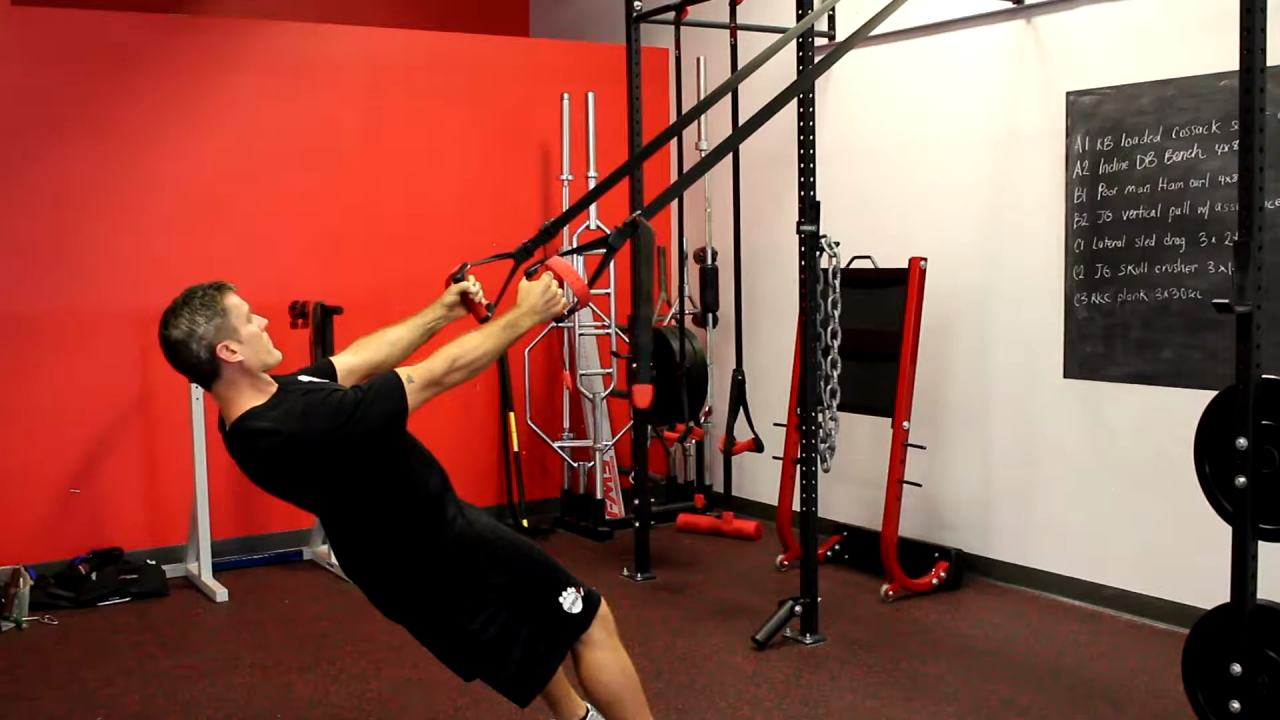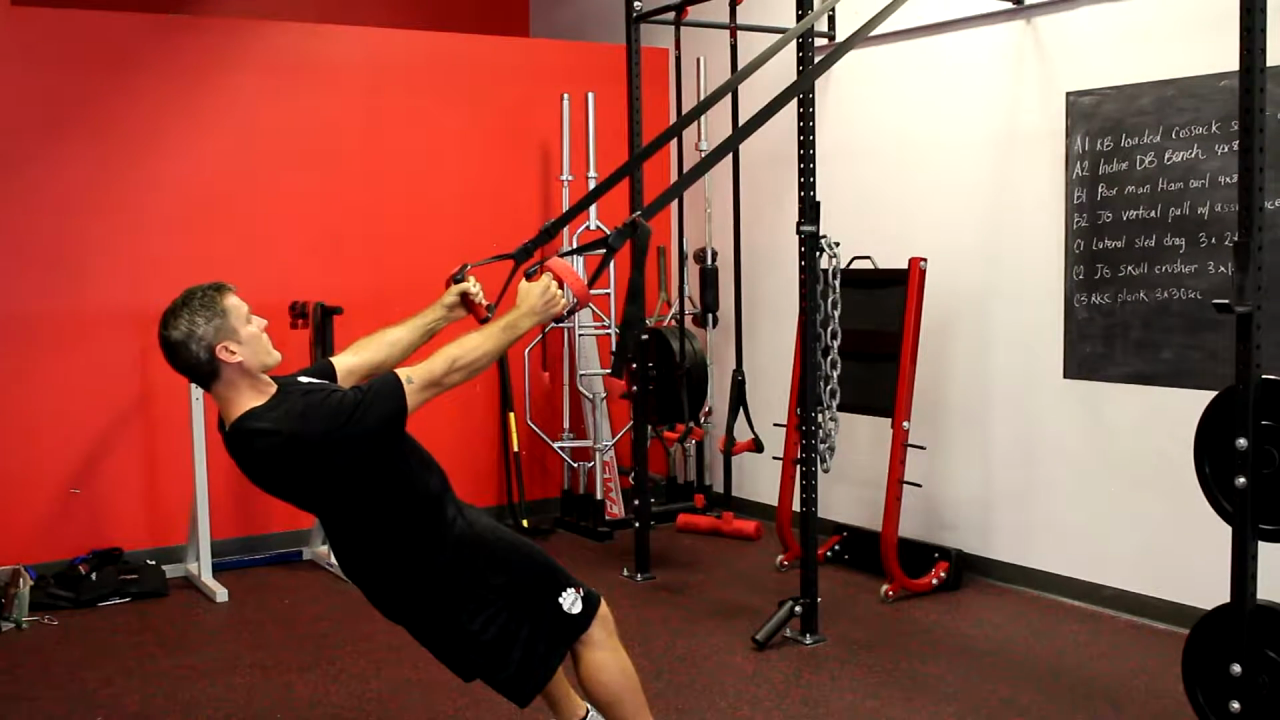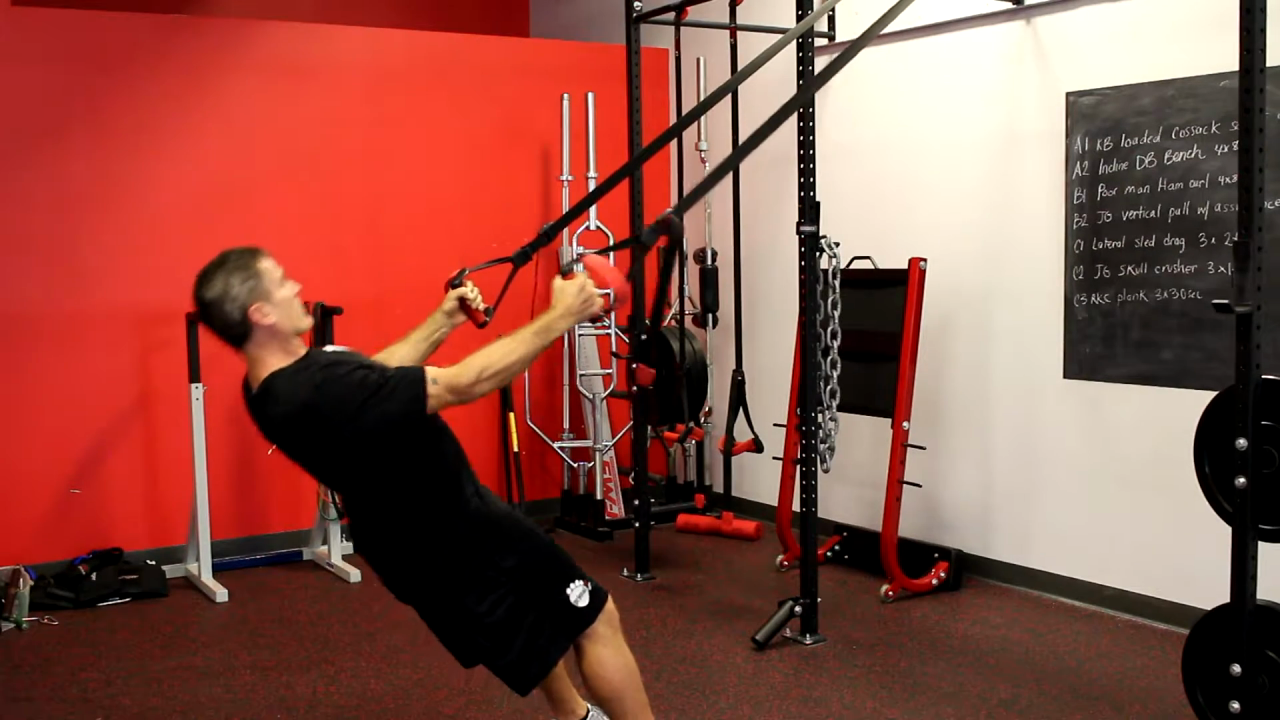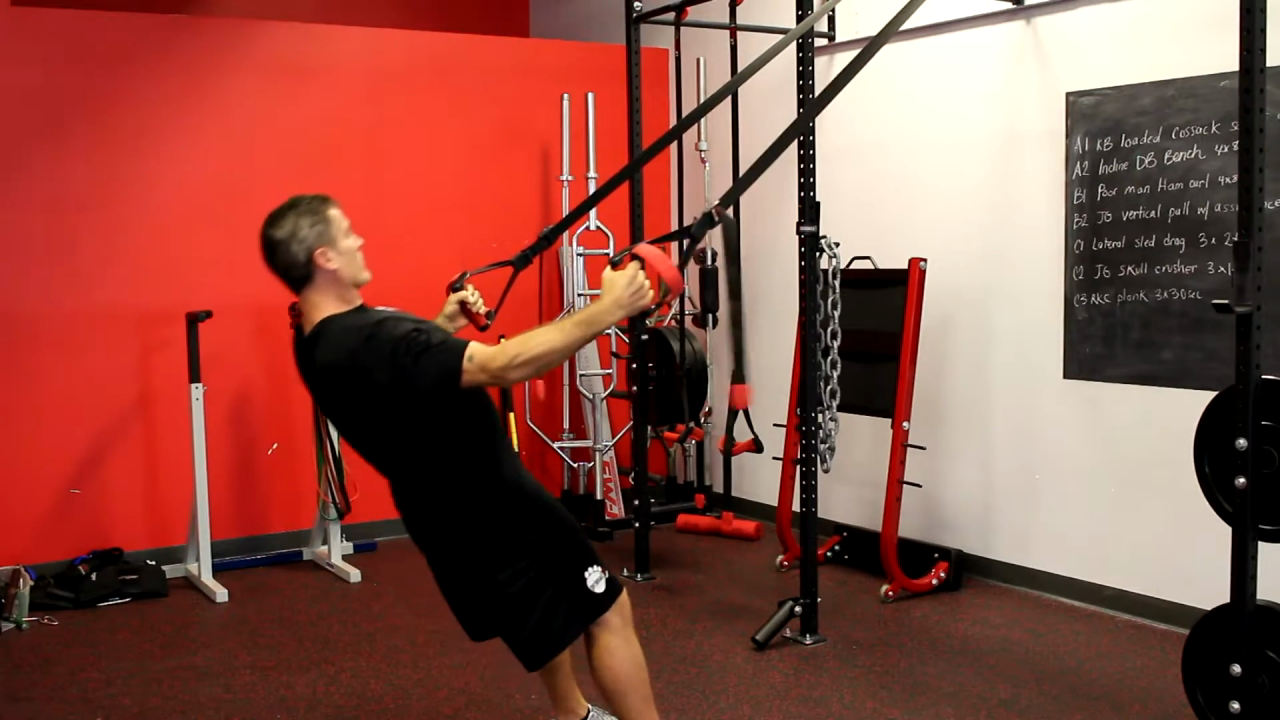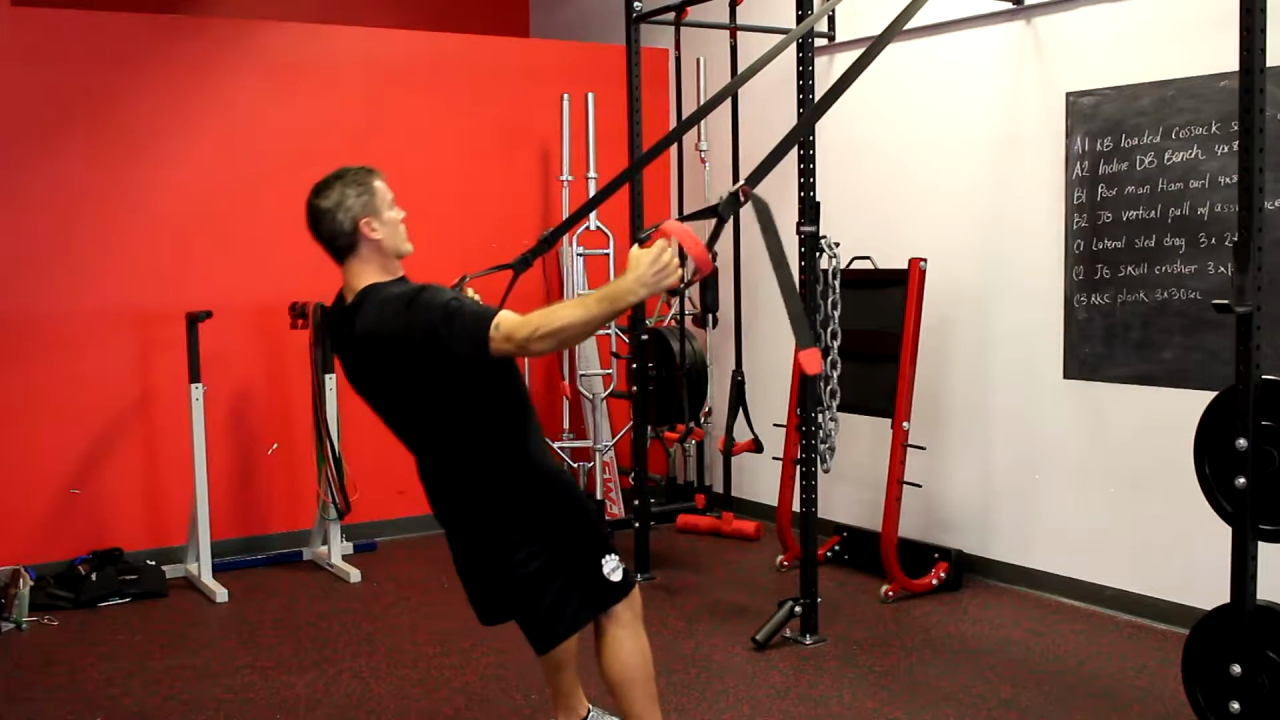
dt=0.3s
person 1, frame 1
left shoulder: (263, 406)
right shoulder: (306, 425)
left elbow: (360, 360)
right elbow: (439, 374)
left wrist: (442, 311)
right wrist: (525, 315)
left hip: (417, 541)
right hip: (443, 558)
left knee: (544, 614)
right knee: (593, 624)
person 1, frame 2
left shoulder: (261, 408)
right shoulder: (305, 426)
left elbow: (360, 360)
right elbow: (437, 375)
left wrist: (442, 312)
right wrist: (526, 315)
left hip: (418, 538)
right hip: (440, 558)
left knee: (547, 610)
right knee: (592, 625)
person 1, frame 3
left shoulder: (281, 384)
right shoulder: (320, 391)
left elbow: (372, 386)
right elbow: (464, 384)
left wrist: (442, 323)
right wrist: (558, 317)
left hip: (419, 528)
right hip: (451, 538)
left knee: (540, 614)
right knee: (595, 620)
person 1, frame 4
left shoulder: (324, 340)
right shoulder: (365, 343)
right elbow: (502, 366)
left wrist: (445, 324)
right wrist: (608, 309)
left hip: (450, 502)
right hip: (484, 506)
left knee: (557, 607)
right knee: (608, 613)
person 1, frame 5
left shoulder: (351, 317)
right shoulder: (411, 312)
right elbow: (530, 336)
right wrist: (632, 287)
left hip: (466, 490)
right hip: (512, 485)
left knee: (558, 598)
right knee: (617, 605)
